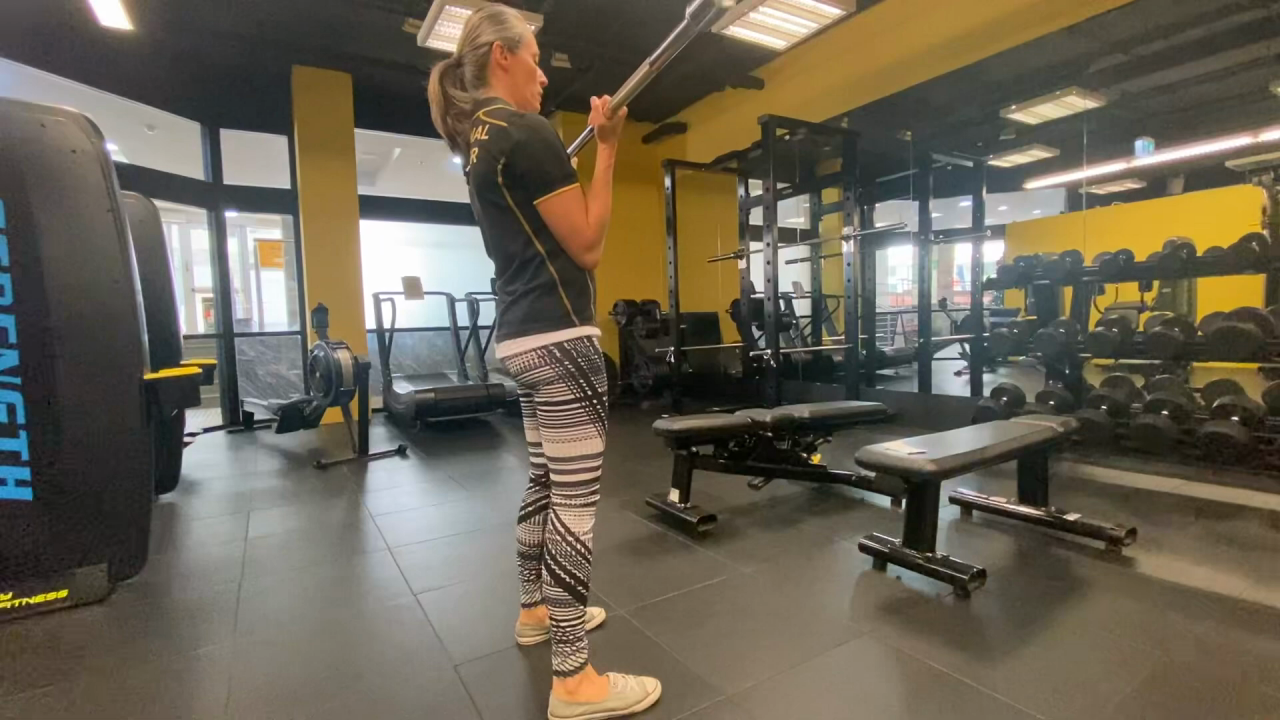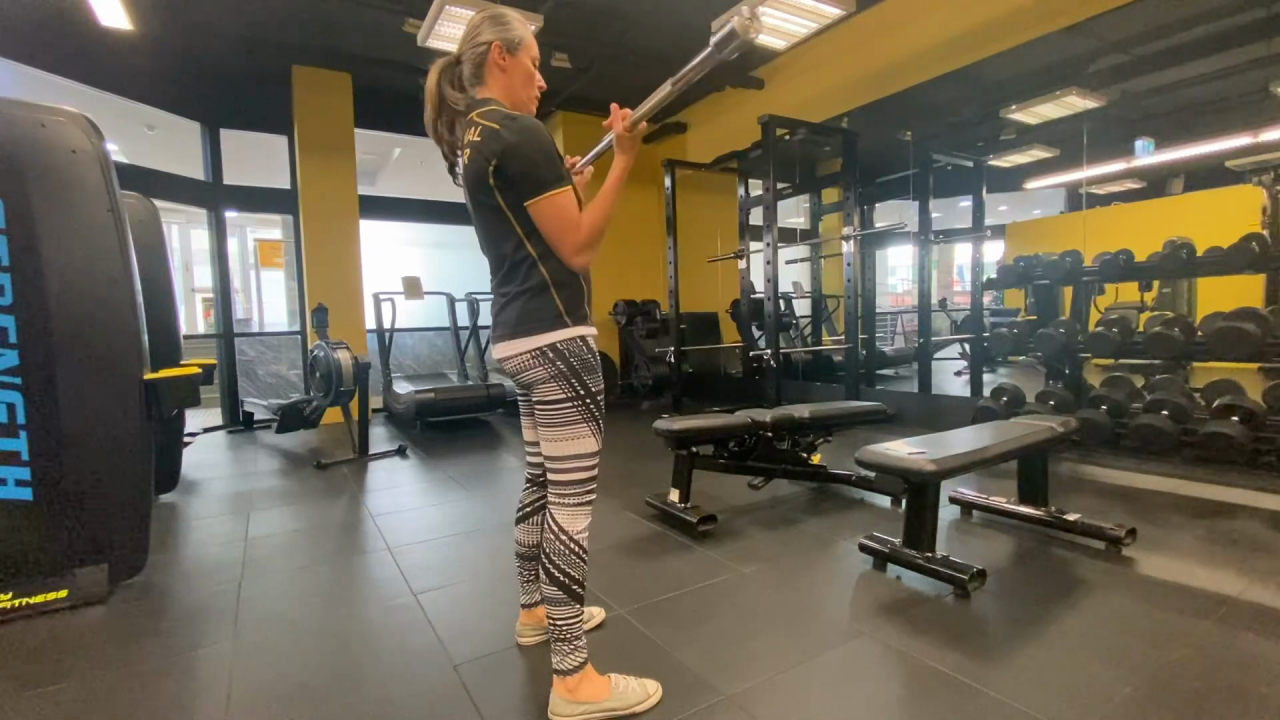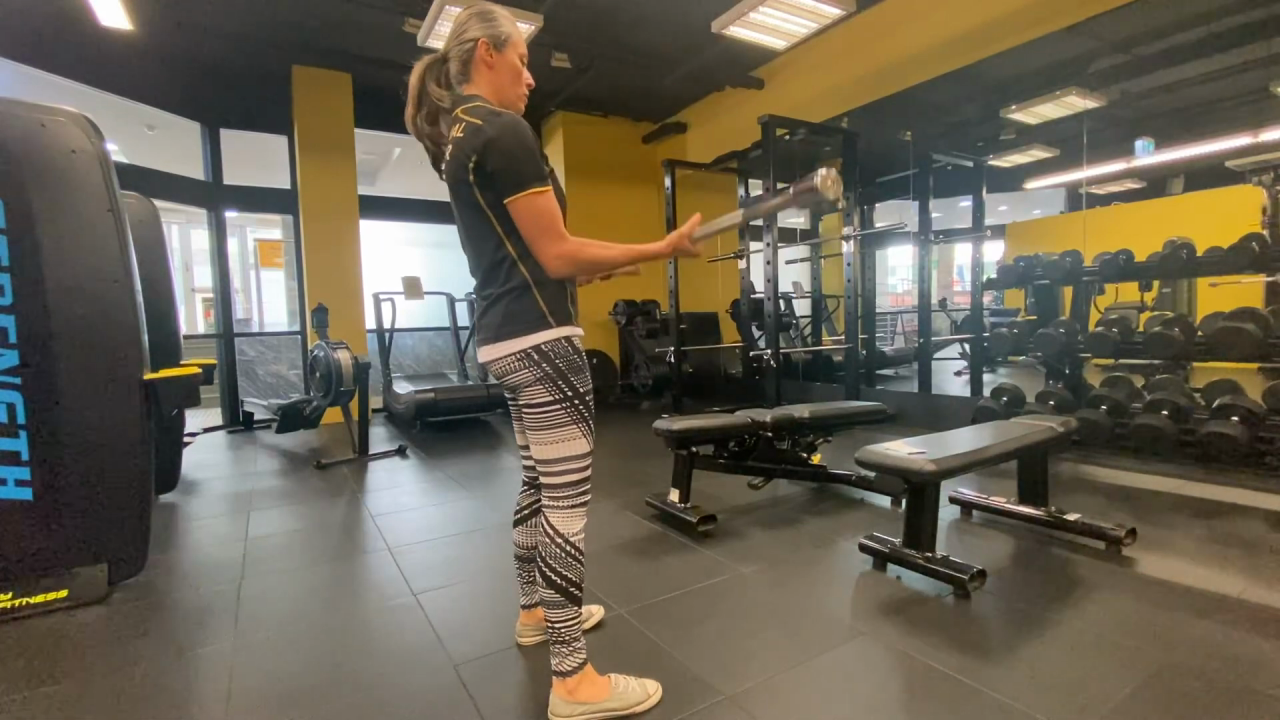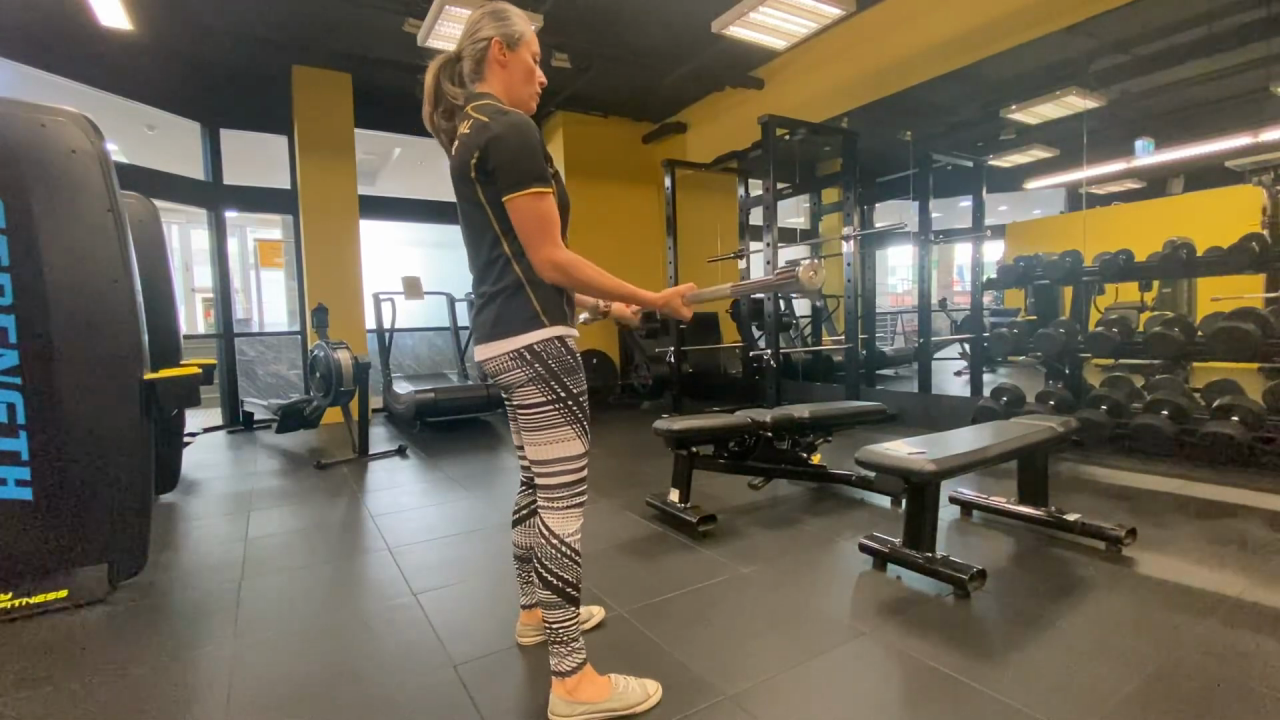
dt=0.4s
person 1, frame 1
left shoulder: (479, 138)
right shoulder: (527, 131)
right elbow: (586, 245)
left wrist: (578, 152)
right wrist: (607, 150)
left hip: (520, 334)
right hip: (558, 337)
left knee: (544, 481)
right knee: (576, 497)
left ankle: (535, 609)
person 1, frame 2
left shoulder: (471, 140)
right shoulder: (519, 134)
right elbow: (577, 250)
left wrist: (570, 190)
right wrist: (622, 160)
left hip: (518, 334)
right hip: (554, 337)
left knee: (542, 480)
right knee: (572, 497)
left ankle: (535, 609)
person 1, frame 3
left shoulder: (459, 136)
right shoulder: (504, 131)
right elbow: (556, 255)
left wrist: (600, 264)
right wrist: (660, 249)
left hip: (505, 336)
right hip: (539, 339)
left knee: (539, 482)
right knee: (566, 499)
left ankle: (535, 610)
person 1, frame 4
left shoulder: (470, 133)
right shoulder: (511, 131)
right elbow: (548, 259)
left wrist: (606, 301)
right wrist: (650, 298)
left hip: (503, 335)
right hip: (533, 338)
left knee: (537, 483)
right knee: (563, 498)
left ankle: (535, 611)
